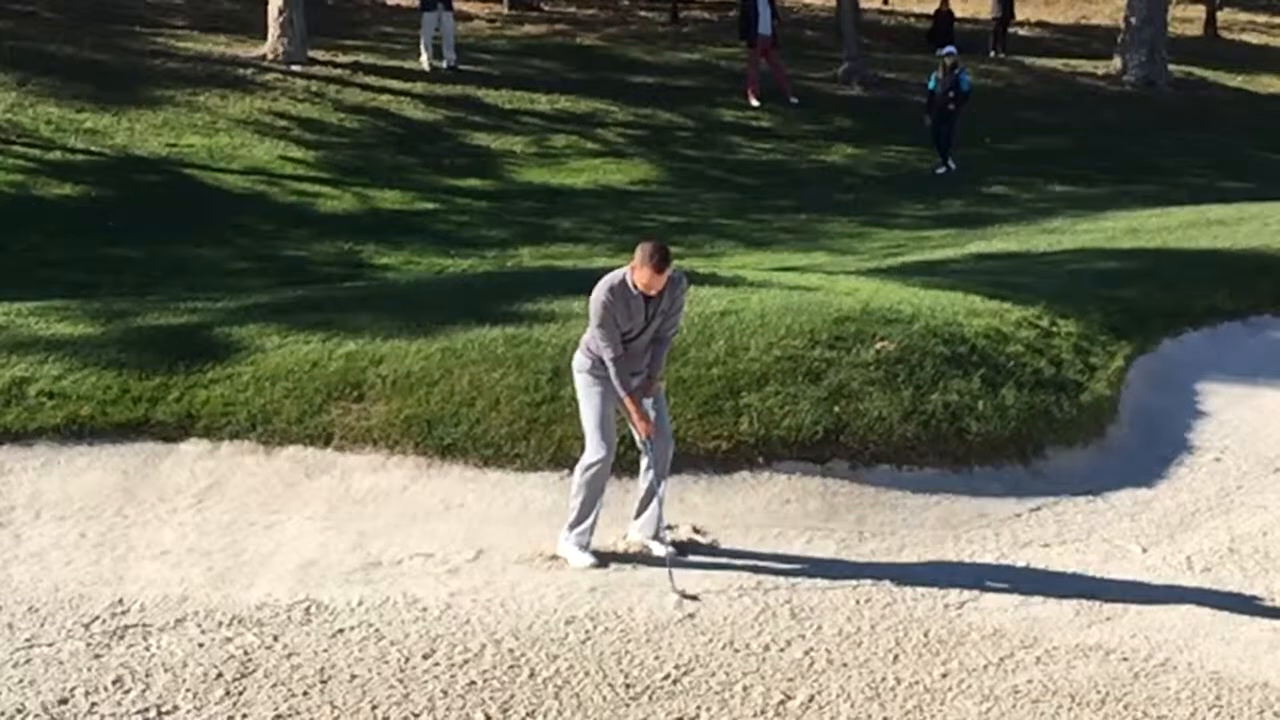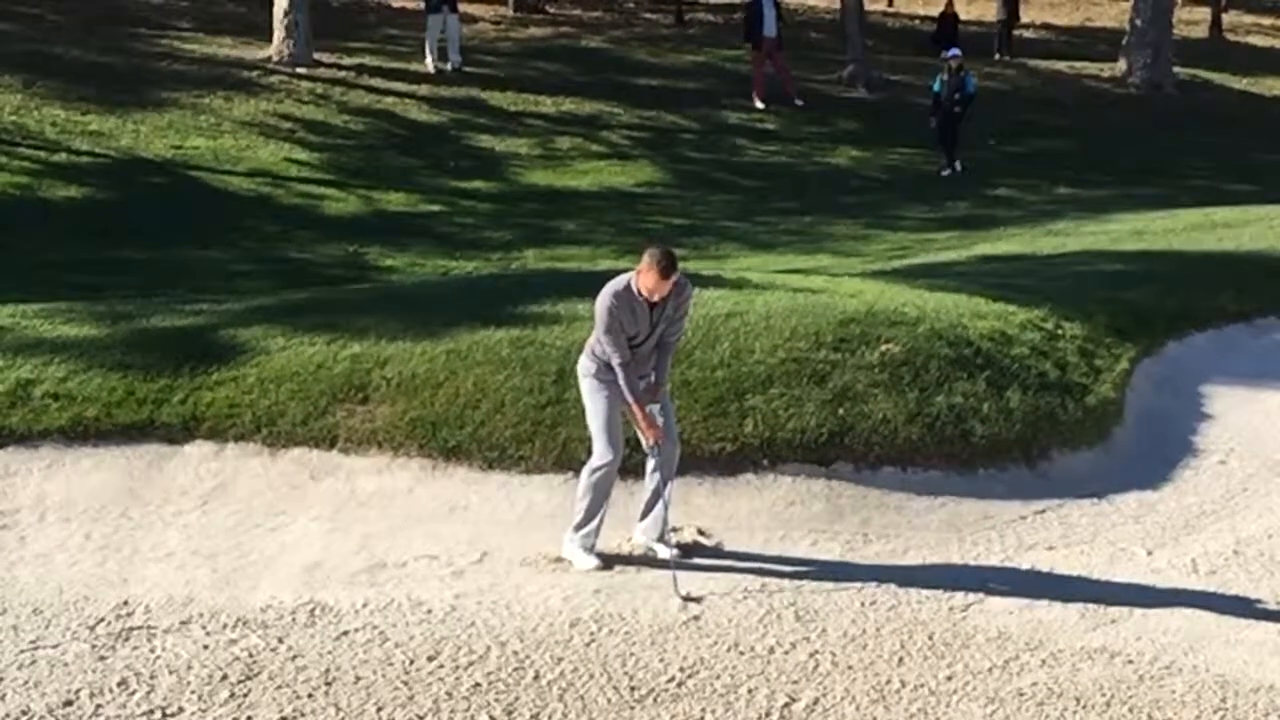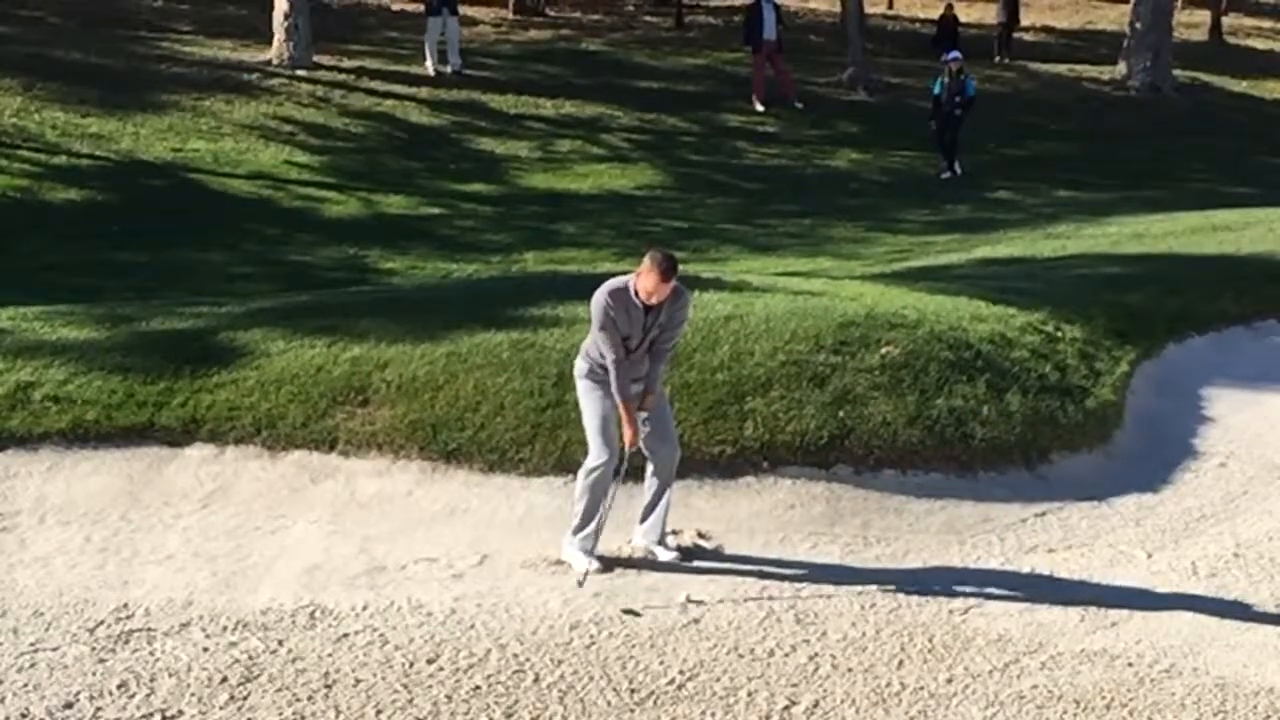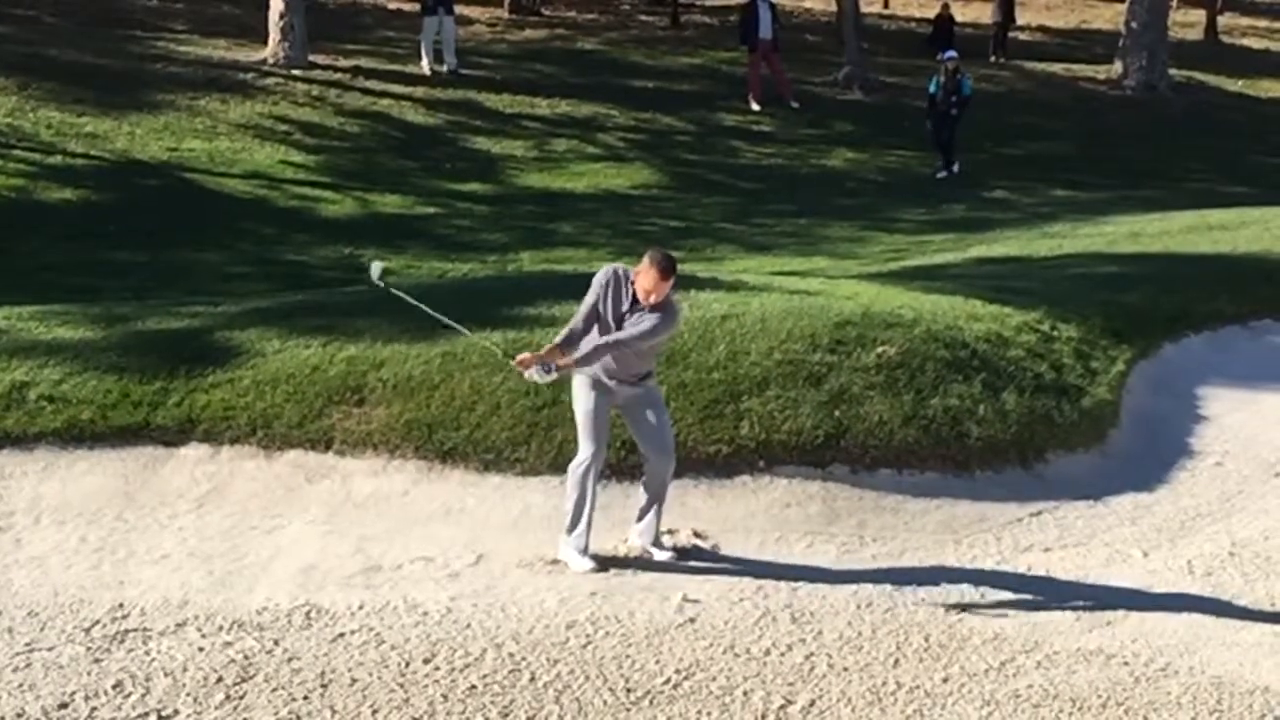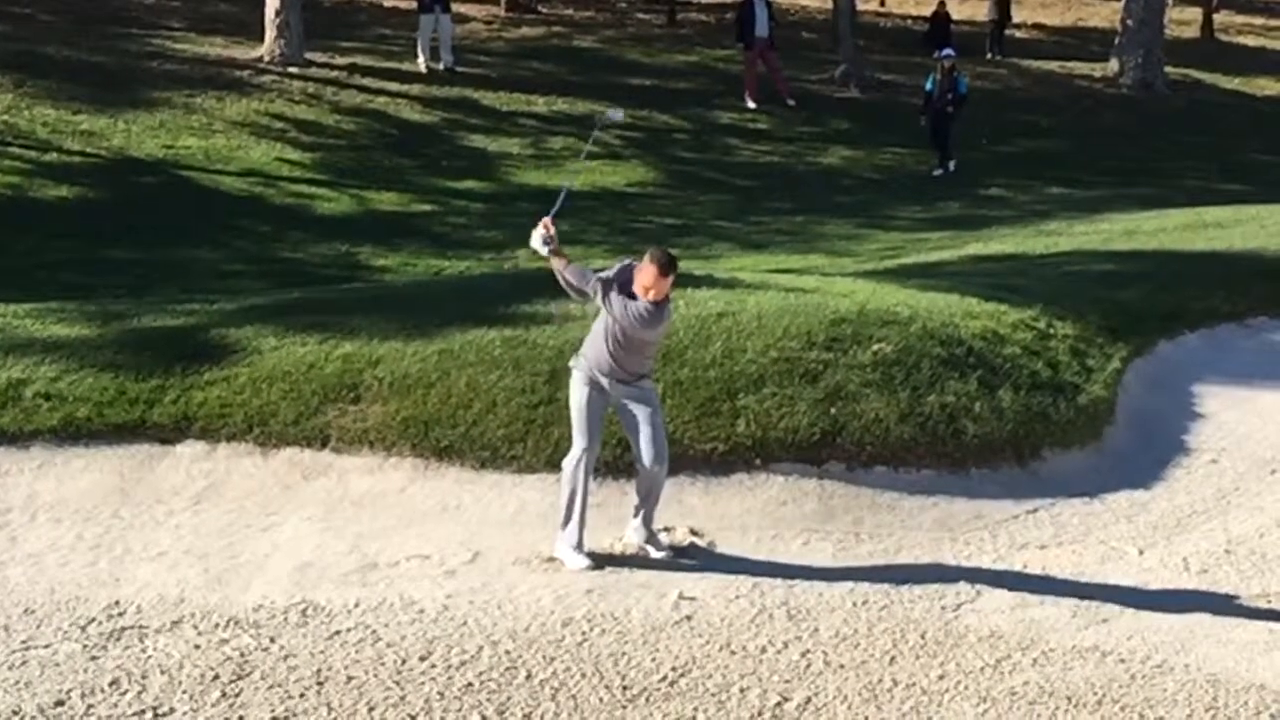
dt=1s
person 1, frame 1
left shoulder: (677, 284)
right shoulder: (606, 294)
left elbow: (664, 335)
right elbow: (612, 357)
left wrist: (652, 381)
right wrist: (635, 410)
left hip: (641, 369)
right hip: (597, 370)
left knee: (661, 444)
right knee: (600, 451)
left ankle: (646, 528)
right ankle: (573, 539)
person 1, frame 2
left shoulder: (682, 290)
right shoulder: (611, 300)
left elbow: (668, 341)
right elbow: (620, 361)
left wrist: (658, 390)
right wrist: (640, 415)
left hip: (646, 372)
right hip: (603, 373)
left knee: (668, 446)
right knee: (608, 454)
left ankle: (650, 531)
right ankle: (578, 540)
person 1, frame 3
left shoulder: (679, 300)
right shoulder: (606, 299)
left elbow: (660, 353)
right elbow: (614, 361)
left wrist: (647, 404)
right wrist: (626, 419)
left hip: (642, 377)
right hip: (598, 376)
left knee: (667, 451)
right knee: (603, 456)
left ankle: (650, 535)
right ankle: (577, 544)
person 1, frame 4
left shoulder: (667, 315)
right shoulder: (610, 277)
left elbow: (617, 343)
right elbow: (582, 323)
left wrist: (567, 364)
right wrist: (545, 354)
left hip: (638, 385)
right hip: (592, 377)
left knee: (662, 458)
right knee: (591, 454)
left ankle: (645, 534)
right ankle: (572, 543)
person 1, frame 5
left shoulder: (654, 317)
right shoulder: (627, 269)
left elbow: (600, 291)
right elbow: (582, 291)
left wrist: (560, 259)
right wrist: (554, 255)
left hip: (634, 386)
right hip: (590, 374)
left knee: (655, 461)
right knee: (584, 450)
left ankle: (641, 530)
right ankle: (568, 541)
